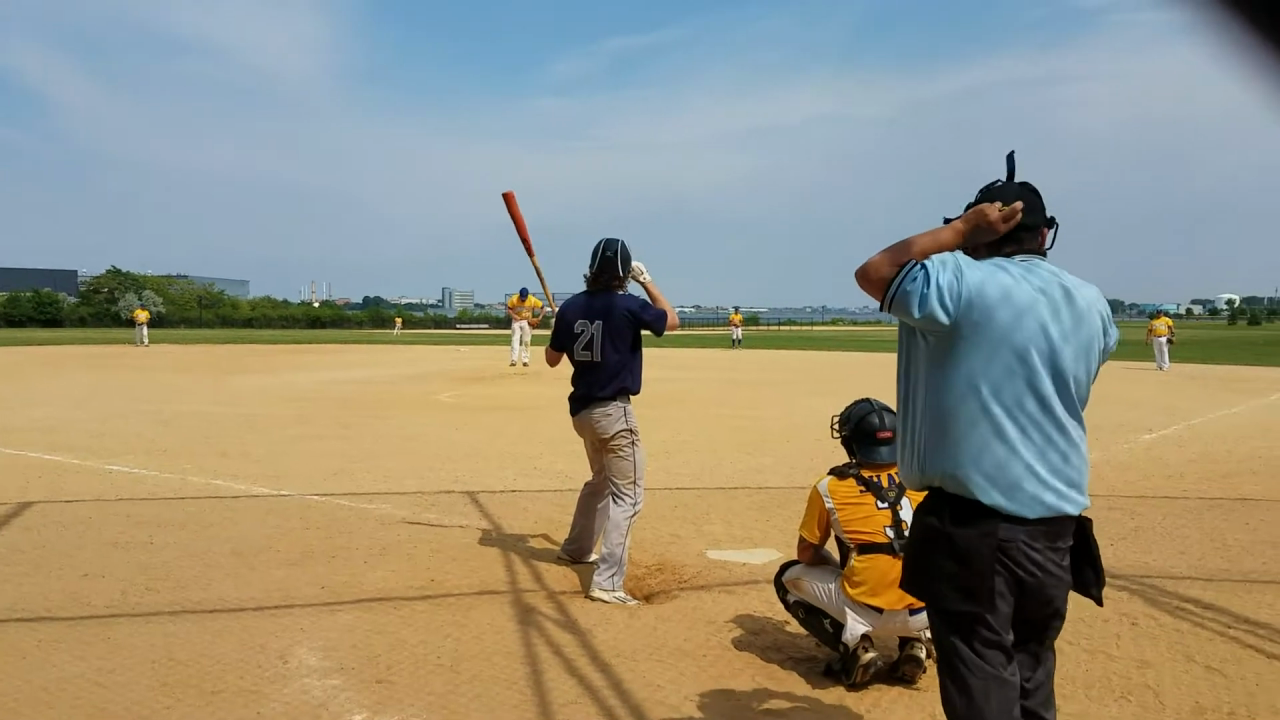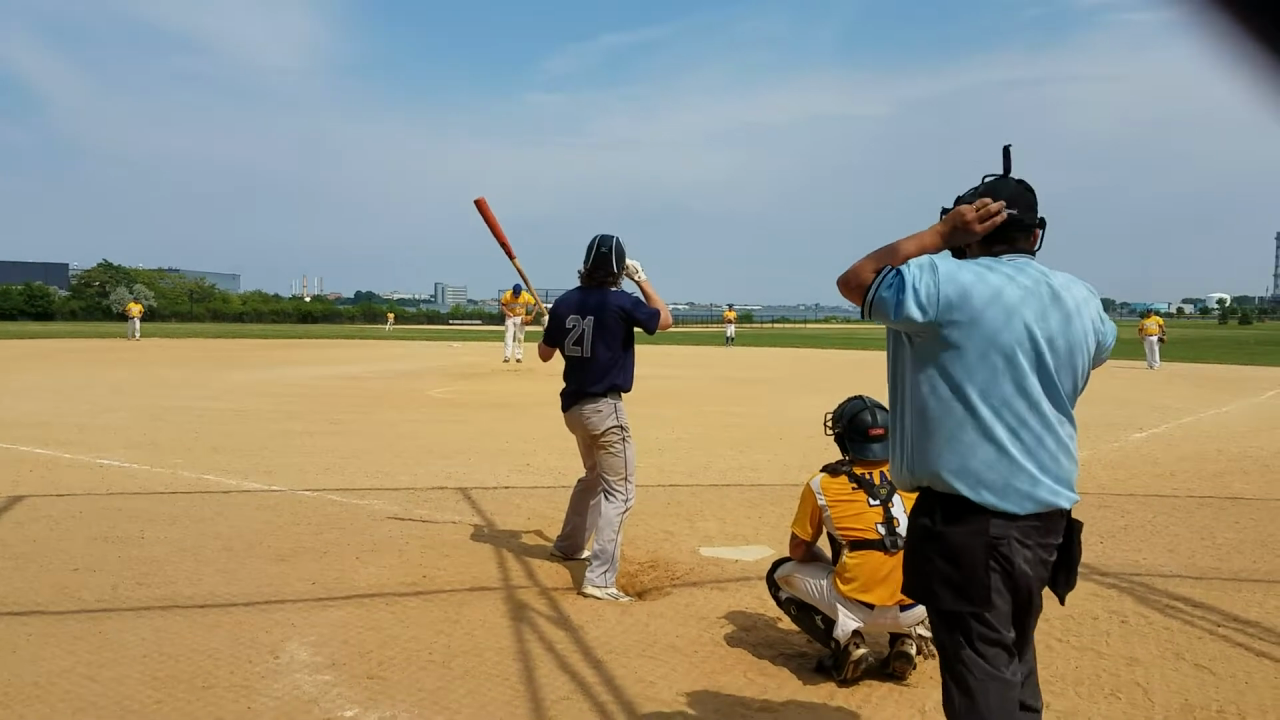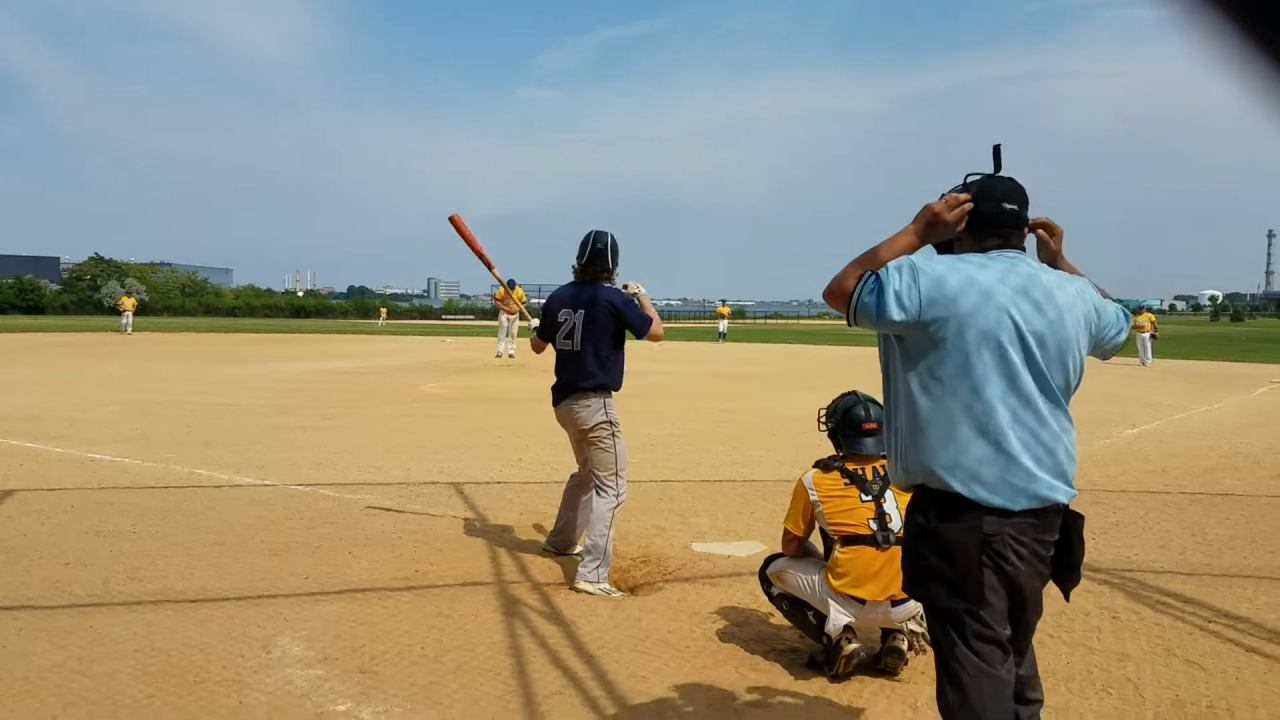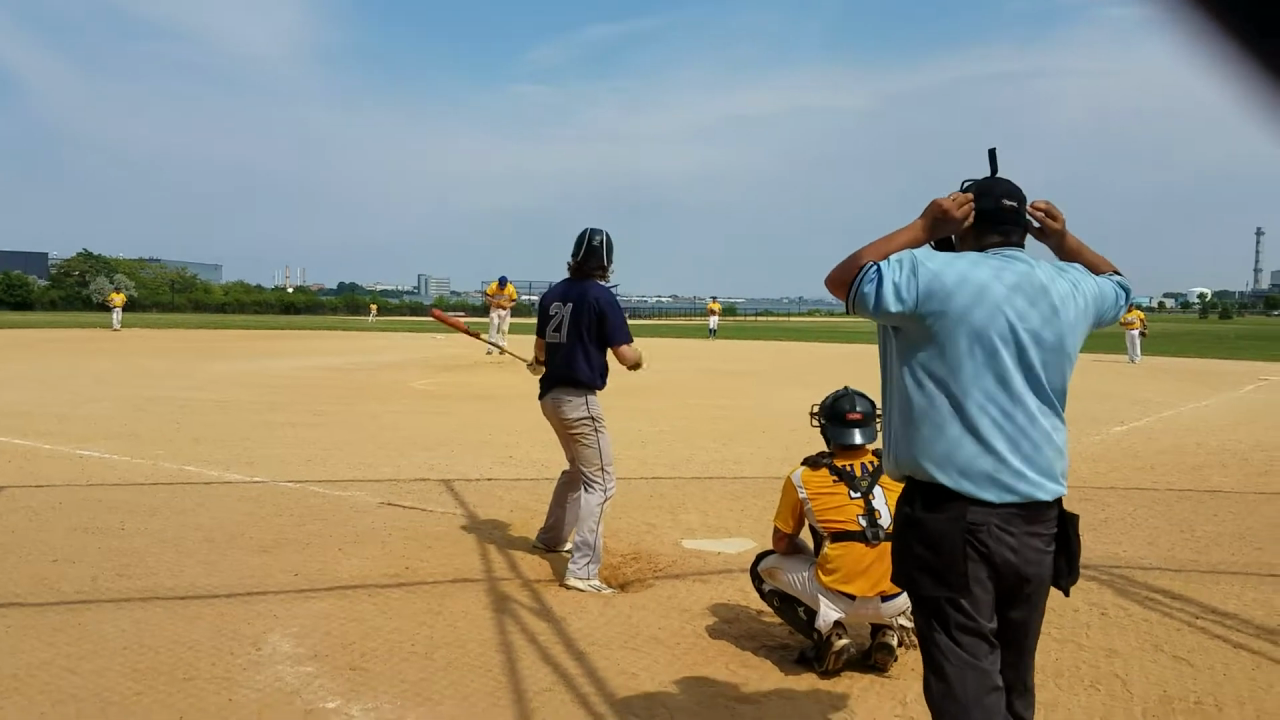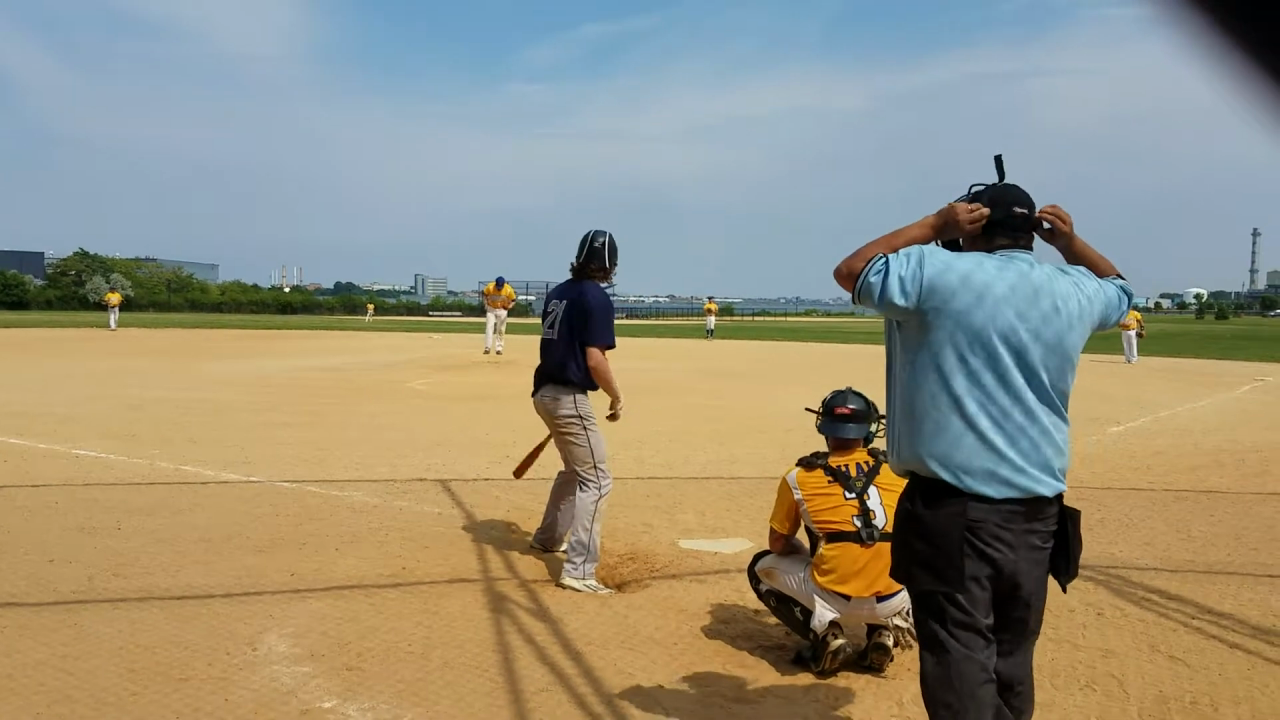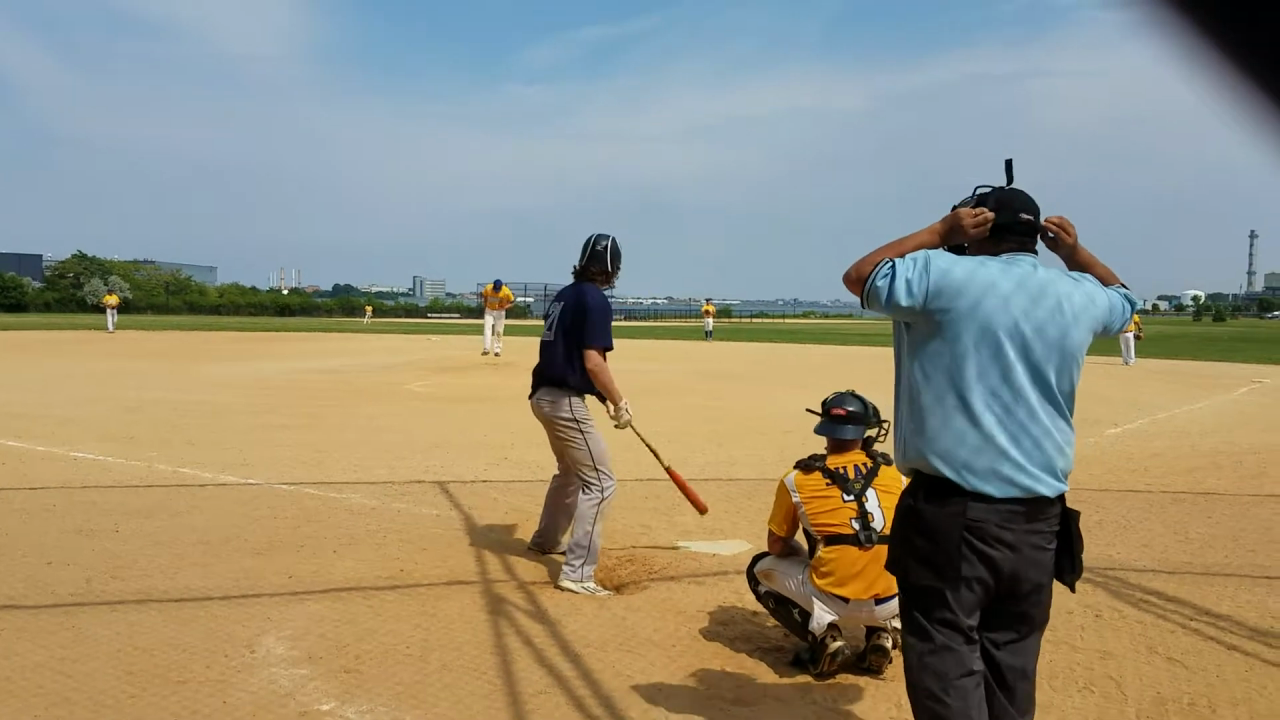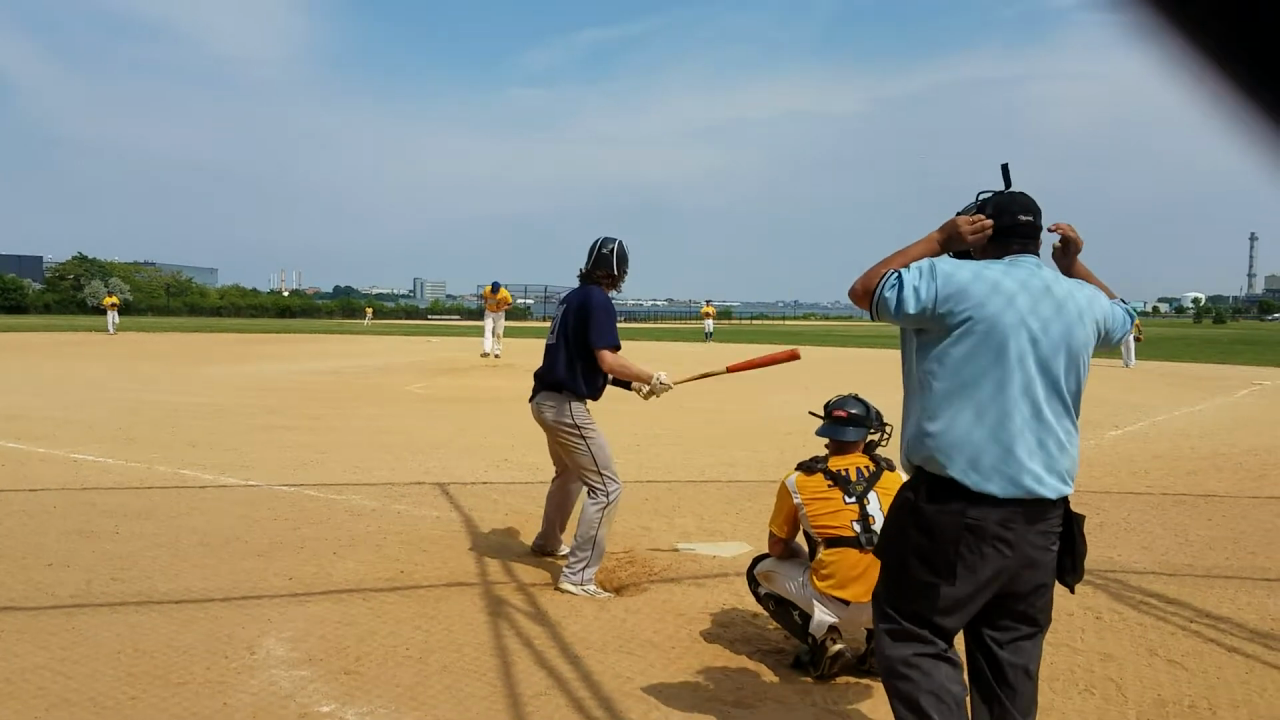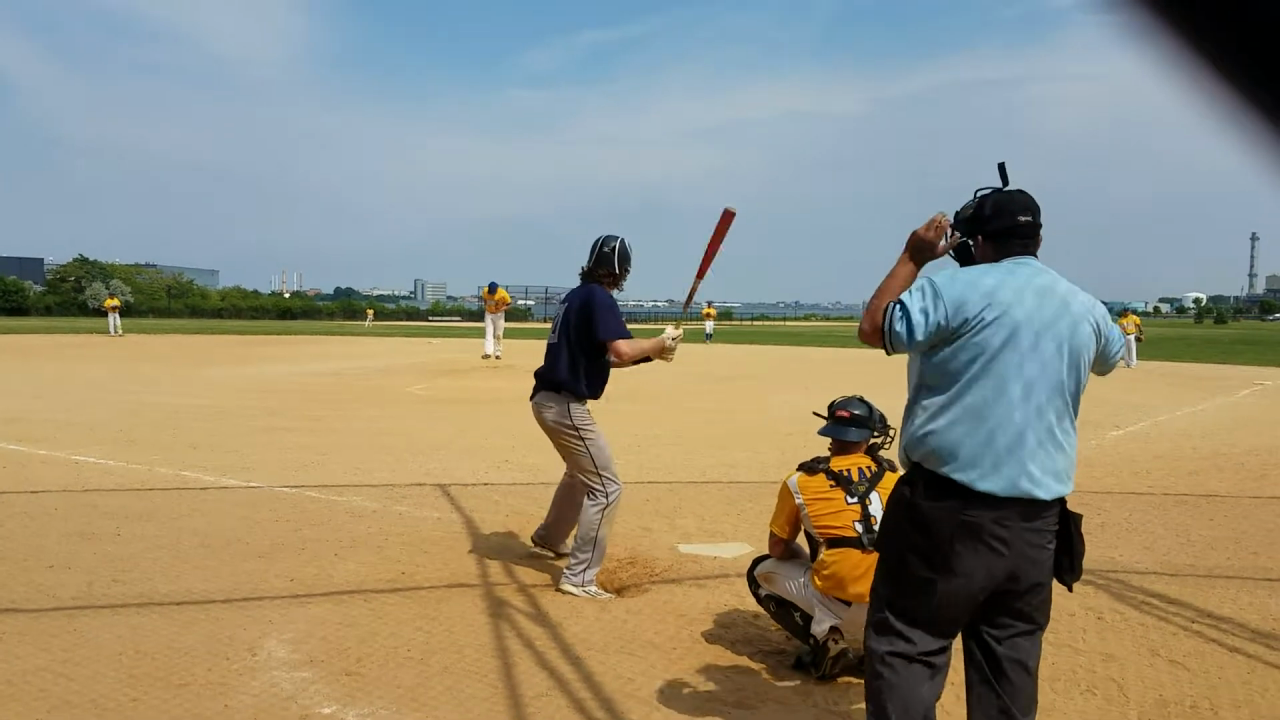
dt=0.2s
person 1, frame 1
left shoulder: (963, 282)
right shoulder: (1090, 300)
left elbow: (872, 273)
left wrist: (960, 232)
left hip: (971, 521)
right hip: (1055, 520)
right knee: (1029, 667)
person 1, frame 2
left shoulder: (946, 283)
right shoulder: (1080, 298)
left elbow: (854, 282)
left wrist: (940, 233)
left hip: (964, 519)
right hip: (1044, 514)
left knee: (979, 670)
right knee: (1014, 657)
person 1, frame 3
left shoulder: (932, 280)
right shoulder: (1071, 294)
left elbow: (841, 293)
right elbow: (1115, 329)
left wrist: (917, 232)
right wrist: (1059, 262)
left hip: (959, 516)
right hip: (1042, 511)
left knee: (975, 666)
right knee: (1013, 651)
person 1, frame 4
left shoulder: (931, 275)
right shoulder: (1069, 288)
left elbow: (841, 281)
right elbow: (1117, 288)
left wrist: (923, 228)
right wrist: (1063, 241)
left hip: (950, 510)
right hip: (1036, 510)
left knee: (962, 661)
right knee: (1013, 656)
person 1, frame 5
left shoulder: (937, 272)
right shoulder: (1073, 292)
left elbow: (850, 272)
right elbow: (1118, 290)
left wrist: (933, 226)
right wrist: (1072, 243)
left hip: (951, 507)
right hip: (1036, 509)
left knee: (959, 658)
right knee: (1012, 653)
person 1, frame 6
left shoulder: (946, 275)
right shoulder: (1076, 296)
left elbow: (859, 277)
right elbow: (1122, 299)
left wrist: (939, 233)
right wrist: (1074, 252)
left hip: (952, 508)
right hip: (1037, 512)
left knee: (945, 654)
right knee: (1013, 651)
person 1, frame 7
left shoulder: (954, 281)
right shoulder: (1081, 302)
left elbow: (865, 291)
right elbow: (1121, 315)
left wrist: (938, 241)
right wrist: (1074, 264)
left hip: (952, 508)
right hip: (1040, 514)
left knee: (913, 636)
right knee: (1012, 651)
person 1, frame 8
left shoulder: (958, 288)
right shoulder: (1084, 307)
left elbow: (874, 330)
right elbow: (1110, 355)
left wrist: (912, 257)
left hip: (948, 506)
right hip: (1035, 515)
left knee: (904, 638)
right knee: (1011, 650)
person 2, frame 1
left shoulder: (570, 307)
right shoulder: (628, 306)
left elbow: (552, 359)
right elbow: (672, 321)
right wrist: (646, 280)
left hip: (582, 409)
right hip: (613, 411)
left knee: (601, 479)
right knee: (627, 495)
left ankle: (575, 549)
right ankle: (607, 582)
person 2, frame 2
left shoulder: (564, 303)
right shoulder: (620, 303)
left elbow: (545, 353)
right elbow: (665, 320)
left wrist: (553, 324)
right wrist: (641, 279)
left hip: (574, 405)
right hip: (604, 407)
left knee: (594, 476)
right knee: (619, 491)
left ankle: (568, 545)
right ankle: (599, 579)
person 2, frame 3
left shoulder: (558, 297)
right shoulder: (612, 299)
left elbow: (537, 346)
right elbow: (656, 332)
left wrist: (543, 325)
right wrist: (642, 296)
left hip: (565, 400)
right hip: (594, 403)
left knee: (587, 471)
right knee: (610, 486)
left ankle: (561, 540)
right ankle: (592, 574)
person 2, frame 4
left shoulder: (553, 294)
right shoulder: (601, 297)
left elbow: (540, 346)
right elbow: (626, 355)
left wrist: (537, 363)
right wrist: (639, 361)
left hip: (552, 395)
right hip: (579, 398)
left knee: (578, 469)
right knee: (599, 482)
left ankle: (552, 537)
right ankle: (582, 570)
person 2, frame 5
left shoulder: (558, 293)
right shoulder: (596, 298)
right elbow: (595, 360)
right wrist: (616, 399)
left hip: (546, 392)
right hip: (569, 397)
left knee: (575, 468)
right knee: (595, 481)
left ankle: (548, 537)
right ankle: (578, 571)
person 2, frame 6
left shoulder: (563, 296)
right shoulder: (595, 300)
right elbow: (593, 362)
left wrist: (606, 397)
right wrist: (619, 403)
left hip: (545, 394)
right hip: (566, 400)
left knee: (570, 470)
right knee: (599, 483)
left ankle: (547, 539)
right ankle: (577, 573)
person 2, frame 7
left shoulder: (572, 298)
right shoulder: (598, 300)
right elbow: (607, 361)
left wrist: (633, 383)
right wrist: (651, 377)
left hip: (546, 398)
right hip: (566, 405)
left knee: (569, 474)
right knee: (606, 486)
left ankle: (547, 542)
right ankle: (577, 576)
person 2, frame 8
left shoulder: (575, 296)
right shoulder: (599, 299)
left elbow: (600, 357)
right elbow: (622, 351)
left wrist: (652, 351)
right wrist: (661, 342)
left hip: (548, 399)
right hip: (566, 405)
left knee: (580, 473)
right knee: (605, 487)
left ankle: (550, 537)
right ankle: (578, 577)
person 3, frame 1
left shoulder: (829, 488)
left elbow: (807, 554)
left hip: (865, 612)
right hip: (923, 613)
left knee: (789, 576)
left ankle: (854, 647)
right ankle: (914, 643)
person 3, frame 2
left shoulder: (822, 484)
left elbow: (799, 550)
left hip: (857, 607)
right hip: (914, 609)
left knee: (781, 574)
left ankle: (846, 643)
right ankle: (905, 639)
person 3, frame 3
left shoulder: (815, 480)
left elbow: (791, 547)
left hip: (849, 602)
right hip: (906, 605)
left knee: (773, 570)
left ankle: (837, 639)
right ankle: (898, 635)
person 3, frame 4
left shoulder: (804, 477)
left elbow: (781, 544)
left hip: (839, 598)
right hip: (896, 601)
left knee: (764, 567)
left ankle: (828, 635)
right ankle: (887, 631)
person 3, frame 5
left shoulder: (799, 477)
right shoulder: (895, 470)
left elbow: (778, 545)
left hip: (834, 599)
right hip: (892, 601)
left knee: (762, 567)
left ankle: (825, 636)
right ankle: (883, 631)
person 3, frame 6
left shoulder: (798, 479)
right shoulder: (893, 472)
left elbow: (777, 546)
left hip: (833, 602)
right hip: (890, 603)
left knee: (761, 568)
left ankle: (824, 638)
right ankle: (882, 633)
person 3, frame 7
left shoulder: (799, 481)
right shoulder: (894, 476)
left elbow: (777, 548)
left hip: (834, 605)
left knee: (761, 570)
left ankle: (824, 641)
person 3, frame 8
left shoulder: (800, 481)
right shoulder: (895, 477)
left elbow: (778, 549)
left hip: (835, 606)
left knee: (761, 571)
left ankle: (826, 641)
